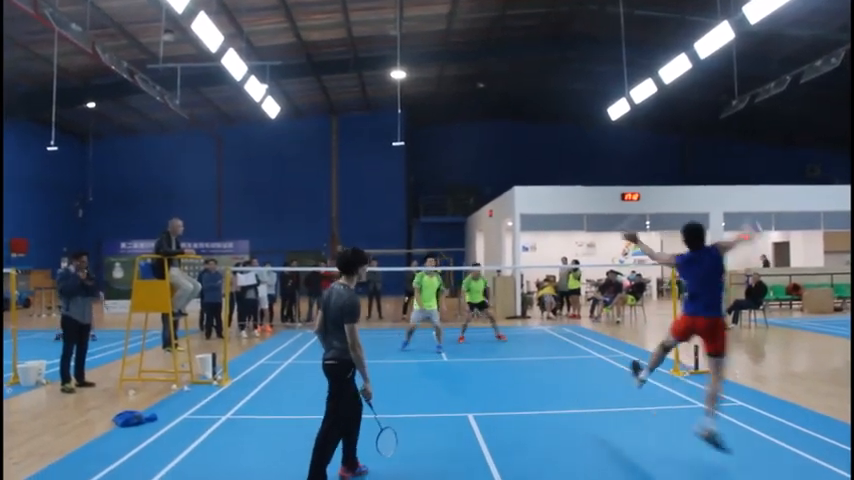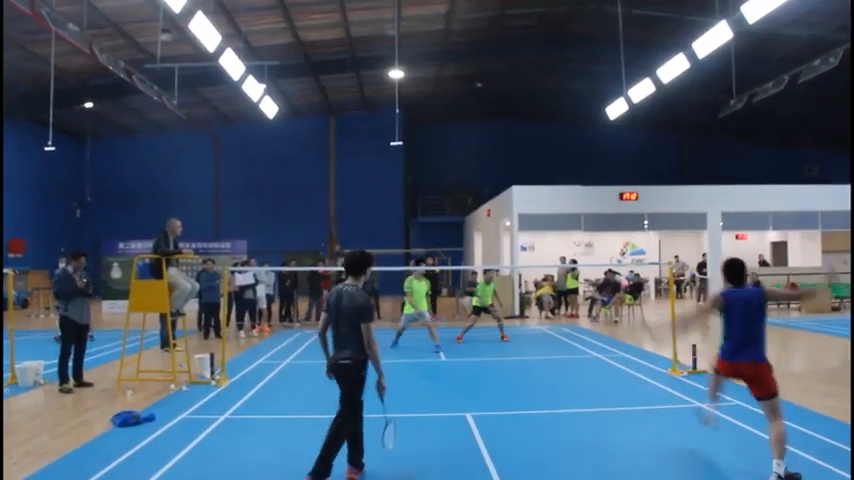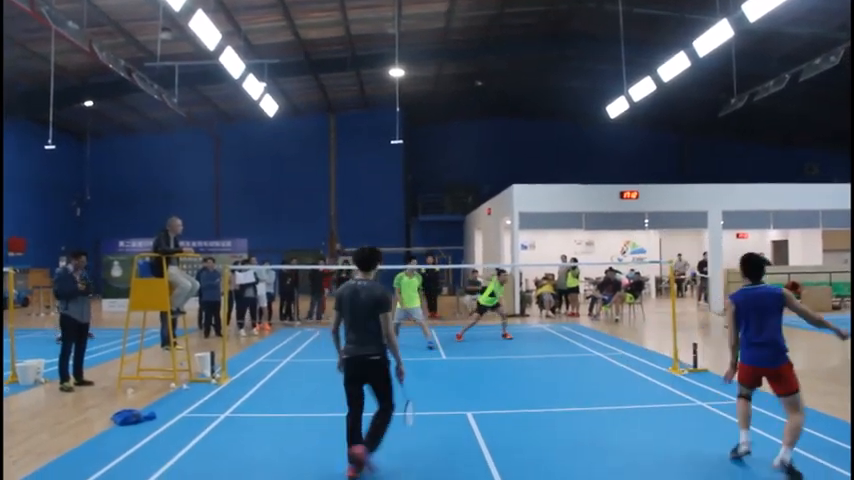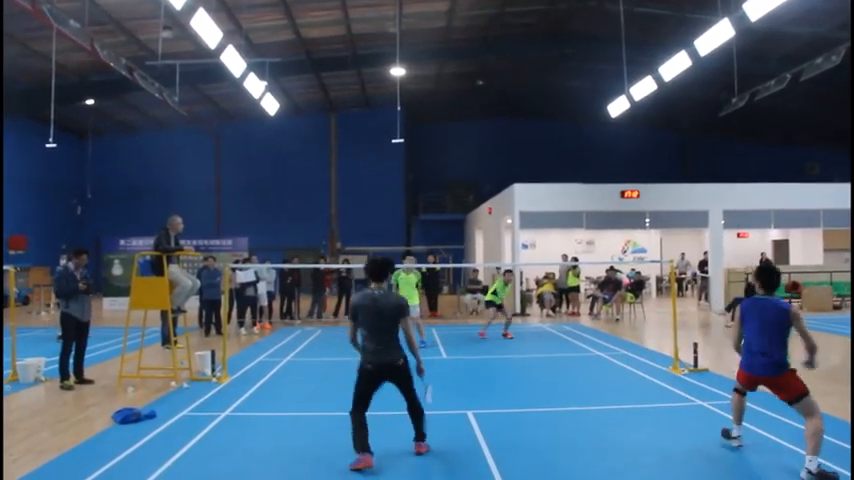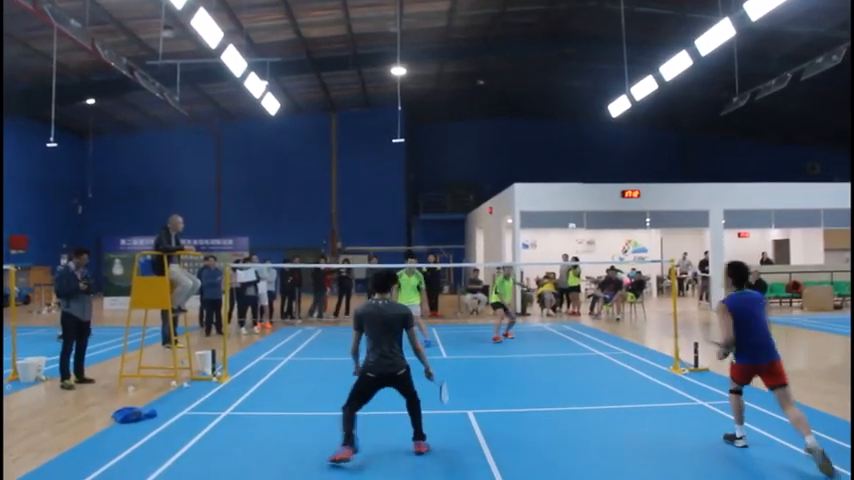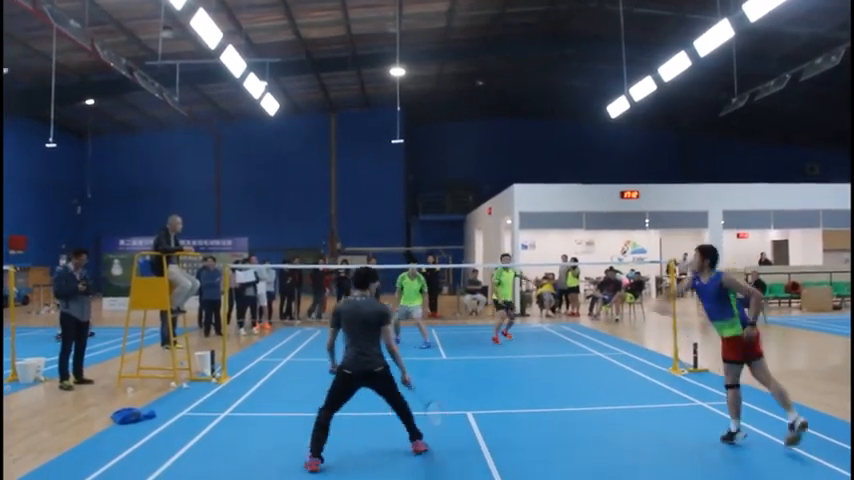
dt=0.2s
person 1, frame 1
left shoulder: (680, 261)
right shoulder: (716, 251)
left elbow: (654, 256)
right elbow: (738, 240)
left wrist: (637, 242)
right wrist: (747, 235)
left hip: (690, 318)
right hip: (713, 321)
left knee: (667, 343)
right knee: (716, 375)
left ankle: (643, 374)
right ankle: (707, 426)
person 1, frame 2
left shoulder: (722, 298)
right shoulder: (761, 293)
left elbow: (697, 316)
right elbow: (796, 295)
right wrist: (817, 289)
left hip: (729, 360)
right hip: (756, 363)
left knee: (716, 373)
right knee: (776, 418)
left ankle: (711, 411)
person 1, frame 3
left shoulder: (734, 300)
right shoulder: (779, 294)
left elbow: (733, 338)
right elbow: (811, 318)
left wrist: (733, 365)
right wrist: (837, 330)
left hip: (750, 361)
right hip: (777, 361)
left knee: (743, 396)
right knee: (795, 412)
left ankle: (743, 442)
right ankle: (784, 457)
person 1, frame 4
left shoulder: (744, 307)
right shoulder: (788, 310)
left elbow: (737, 343)
right elbow: (811, 345)
right wrist: (811, 359)
left hip: (750, 368)
right hip: (778, 371)
left knee: (739, 389)
right knee: (814, 415)
left ankle: (736, 435)
person 1, frame 5
left shoulder: (724, 306)
right shoulder: (757, 298)
left elbow: (728, 338)
left wrist: (724, 351)
left hip: (748, 359)
right hip: (770, 358)
left knee: (735, 389)
right knee: (789, 406)
left ankle: (739, 435)
right ankle: (812, 445)
person 1, frame 6
left shoulder: (722, 278)
right shoulder: (696, 280)
left elbow: (755, 295)
right elbow: (681, 289)
left wrist: (750, 323)
left hip: (736, 335)
right hip: (737, 334)
left knee: (731, 383)
right knee: (765, 377)
left ankle: (734, 430)
right ankle: (795, 419)
person 2, frame 1
left shoulder: (330, 291)
right shoulder: (350, 299)
left elbow: (318, 329)
right elbow: (354, 345)
right wrist: (366, 380)
left hip: (331, 361)
right hip: (341, 365)
left knee: (354, 410)
right knee: (333, 423)
person 2, frame 2
left shoulder: (333, 293)
right shoulder: (362, 300)
left elbow: (320, 331)
right elbow: (370, 343)
left wrist: (328, 359)
right wrist: (380, 375)
left hip: (337, 362)
right hip: (354, 364)
left knee: (352, 414)
right knee: (344, 420)
person 2, frame 3
left shoulder: (343, 290)
right shoulder: (380, 293)
left elbow: (334, 329)
right elbow: (388, 334)
left wrist: (340, 353)
right wrist: (399, 363)
left hip: (351, 358)
right hip: (375, 358)
left knee: (355, 410)
right knee: (386, 407)
right ankle: (363, 448)
person 2, frame 4
left shoulder: (357, 301)
right shoulder: (398, 301)
left elbow: (352, 338)
right elbow: (409, 337)
right wrist: (419, 362)
left hip: (370, 364)
right hip: (396, 362)
left knee: (358, 410)
right knee: (412, 400)
left ankle: (364, 454)
right ankle: (420, 442)
person 2, frame 5
left shoulder: (362, 311)
right shoulder: (403, 311)
left elbow: (354, 347)
right elbow: (416, 345)
left wrist: (357, 366)
right wrist: (427, 367)
left hip: (372, 371)
right hip: (398, 370)
left knee: (350, 407)
right knee: (412, 400)
left ankle: (347, 447)
right ankle: (419, 442)
person 2, frame 6
left shoulder: (340, 308)
right shoulder: (380, 309)
left elbow: (330, 343)
right elbow: (390, 345)
left wrist: (333, 364)
right wrist: (404, 372)
left hip: (348, 370)
right hip: (376, 369)
left knee: (326, 411)
right knee: (399, 403)
left ankle: (314, 458)
right ankle: (416, 441)
person 3, frame 1
left shoulder: (87, 274)
right shoulder: (64, 274)
left elbow: (95, 293)
right elbow: (63, 291)
left wrist: (90, 284)
right wrist: (78, 279)
left hip: (86, 317)
right hip: (70, 317)
left knee: (82, 349)
right knee: (68, 350)
left ankle: (80, 379)
right ankle: (65, 382)
person 3, frame 2
left shoulder: (83, 275)
right shoulder: (62, 275)
left elbow: (90, 294)
right elbow: (58, 294)
left wrist: (88, 290)
right wrist: (76, 287)
left hip: (83, 317)
right hip: (68, 317)
left knee: (80, 350)
right knee: (66, 350)
left ankle: (78, 379)
right ankle: (63, 382)
person 3, frame 3
left shoulder: (83, 274)
right shoulder: (62, 274)
left elbow: (90, 291)
right elbow: (58, 293)
left wrist: (88, 290)
right wrist: (76, 288)
left hip: (84, 316)
right hip: (69, 316)
left knee: (81, 348)
right knee: (67, 349)
left ankle: (79, 377)
right ankle: (64, 381)
person 3, frame 4
left shoulder: (84, 272)
right shoulder: (62, 272)
left elbow: (90, 290)
right elbow: (58, 292)
left wrist: (88, 288)
right wrist: (76, 288)
left hip: (84, 314)
right hip: (69, 314)
left knee: (81, 347)
right knee: (67, 347)
left ankle: (79, 376)
right ankle: (64, 379)
person 3, frame 5
left shoulder: (85, 272)
right shoulder: (63, 271)
left elbow: (91, 290)
right elbow: (59, 292)
left wrist: (88, 288)
right wrist: (77, 287)
left hip: (85, 314)
right hip: (70, 314)
left knee: (82, 346)
right knee: (68, 346)
left ankle: (79, 375)
right ankle: (65, 378)
person 3, frame 6
left shoulder: (84, 273)
right shoulder: (62, 272)
left elbow: (90, 291)
right elbow: (58, 292)
left wrist: (88, 289)
right wrist: (76, 288)
left hip: (84, 314)
right hip: (69, 314)
left knee: (81, 347)
right knee: (67, 347)
left ankle: (79, 376)
right ankle: (64, 379)
person 4, frame 1
left shoulder: (176, 239)
right shoulder: (163, 238)
left elbow: (176, 254)
right elbow: (165, 252)
left wrist: (186, 253)
right wrist: (183, 251)
left hip: (176, 269)
right hip: (165, 271)
left knee: (197, 287)
right knee: (187, 287)
left ankle: (179, 308)
right ankle: (174, 309)
person 4, frame 2
left shoulder: (174, 240)
right shoulder: (161, 238)
left elbow: (174, 253)
right elbow: (162, 252)
left wrist: (184, 253)
right wrist: (181, 251)
left hip: (174, 269)
right hip: (162, 271)
left knee: (195, 286)
right knee: (185, 287)
left ankle: (177, 308)
right ankle: (171, 309)
person 4, frame 3
left shoulder: (175, 238)
right shoulder: (162, 236)
left elbow: (174, 252)
right elbow: (163, 250)
left wrist: (184, 251)
right wrist: (182, 250)
left hip: (174, 268)
right hip: (163, 269)
left knee: (195, 285)
right knee: (185, 285)
left ankle: (177, 306)
right ankle: (172, 308)
person 4, frame 4
left shoulder: (175, 237)
right shoulder: (162, 235)
left elbow: (175, 251)
right elbow: (164, 248)
left wrist: (185, 250)
right wrist: (182, 248)
left hip: (175, 266)
right hip: (164, 268)
left knee: (195, 283)
right knee: (186, 284)
left ankle: (178, 305)
right ankle: (172, 306)
person 4, frame 5
left shoulder: (176, 236)
right shoulder: (163, 234)
left elbow: (176, 250)
right elbow: (164, 248)
left wrist: (185, 249)
right wrist: (183, 248)
left hip: (175, 266)
right hip: (164, 267)
left knee: (196, 283)
right knee: (186, 283)
left ankle: (178, 305)
right ankle: (173, 306)
person 4, frame 6
left shoulder: (175, 236)
right shoulder: (162, 235)
left elbow: (175, 251)
right elbow: (163, 249)
left wrist: (185, 250)
right wrist: (182, 248)
left hip: (174, 266)
right hip: (163, 268)
left knee: (195, 284)
right knee: (186, 284)
left ankle: (177, 305)
right ankle: (172, 307)
